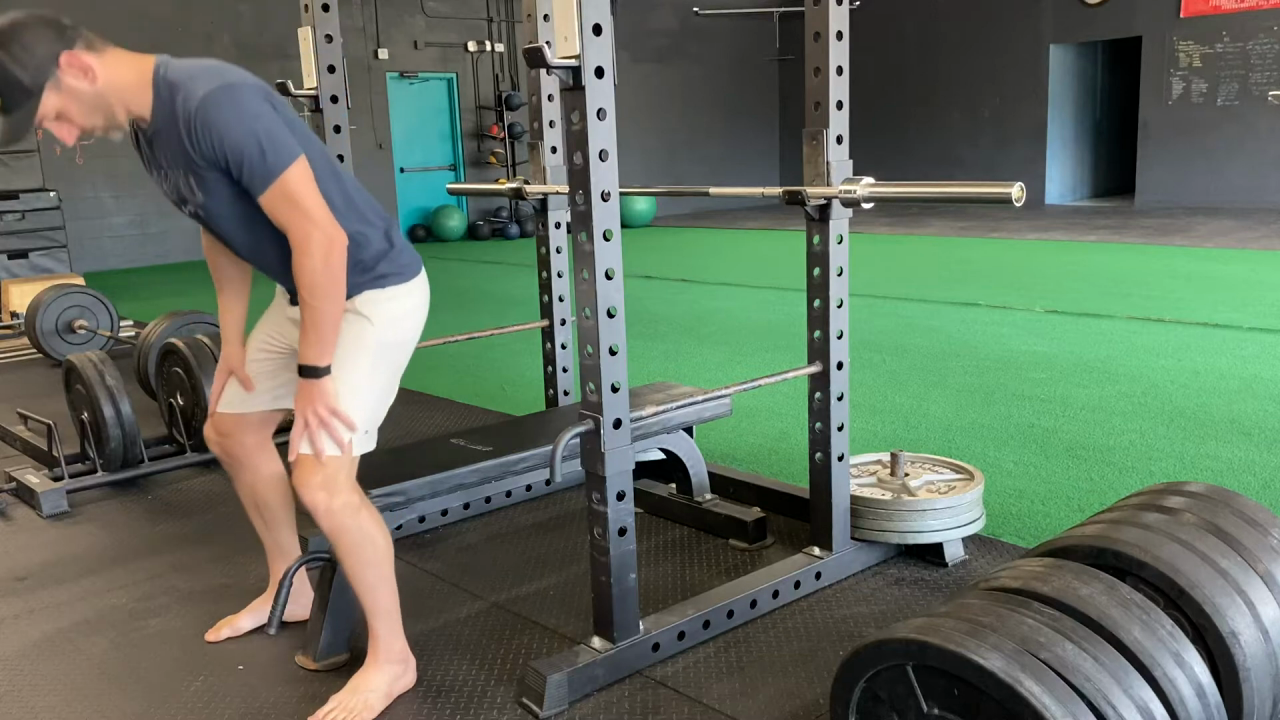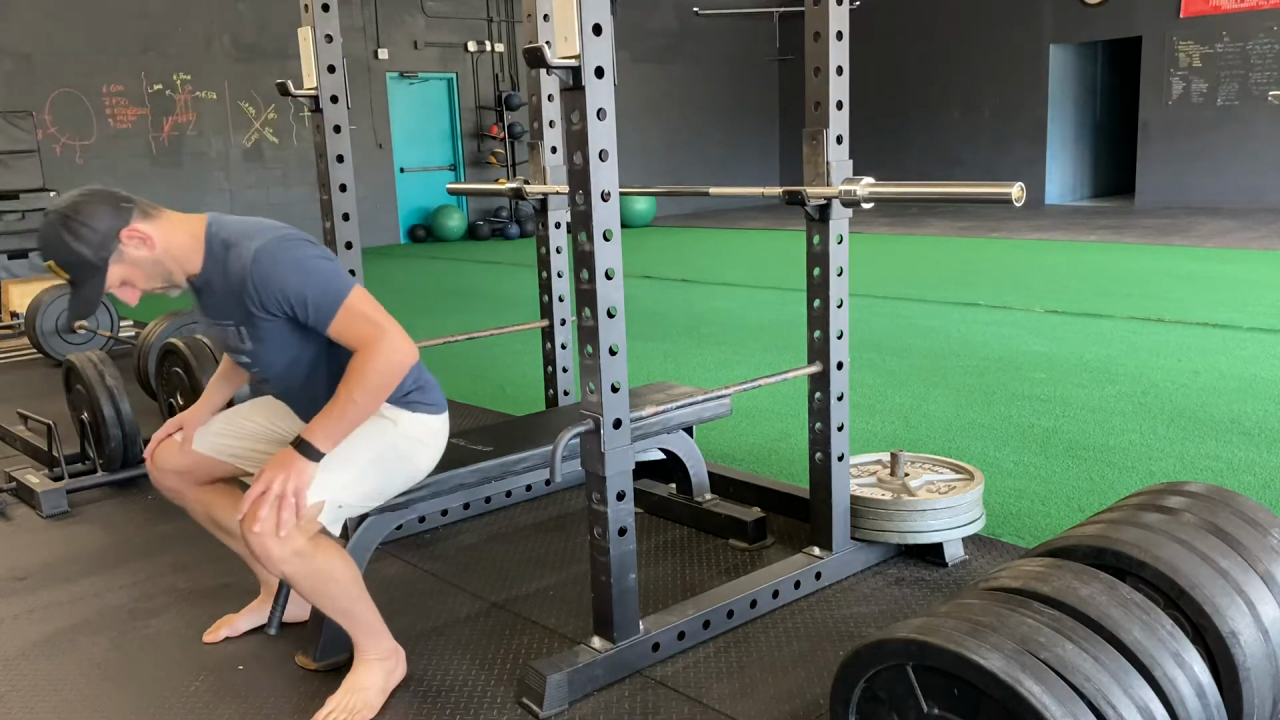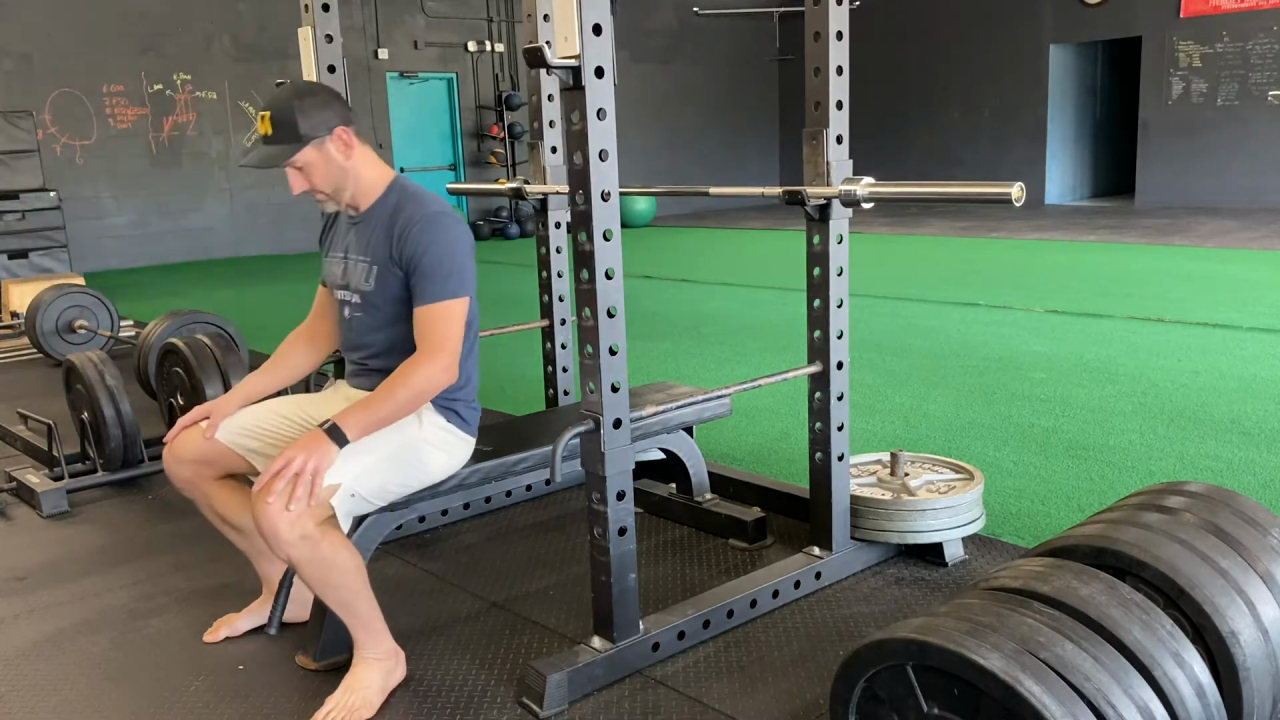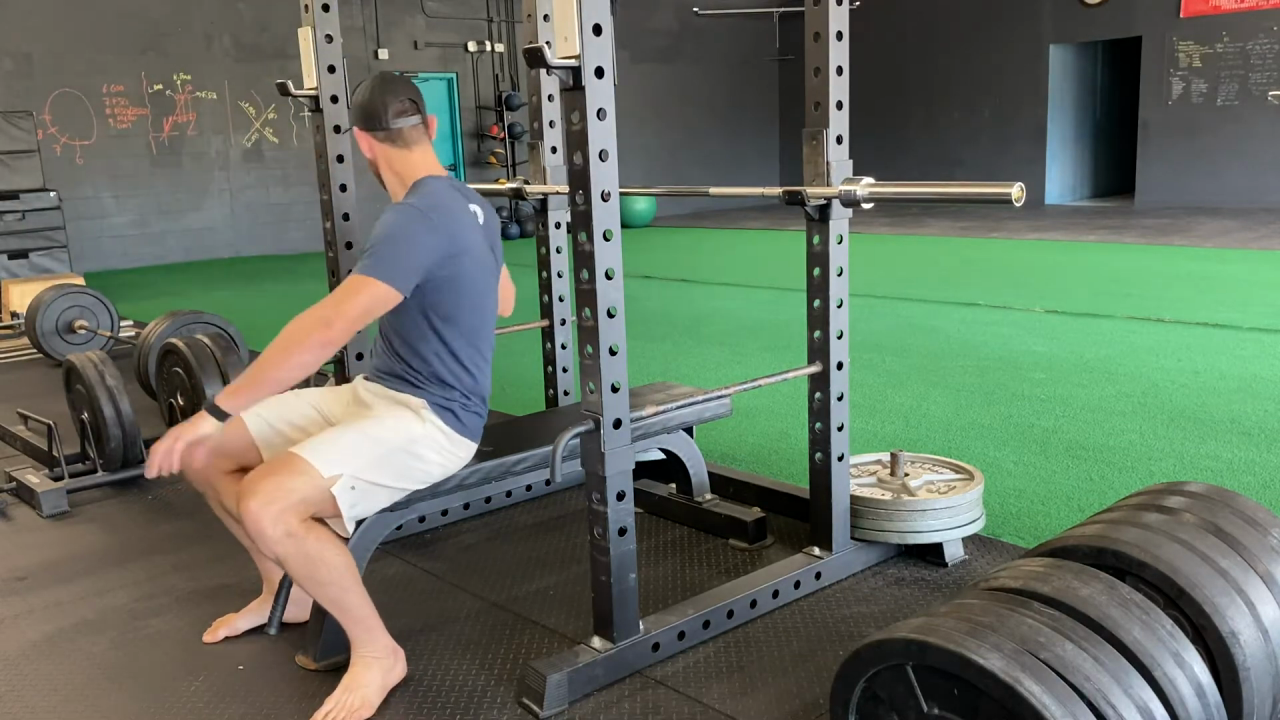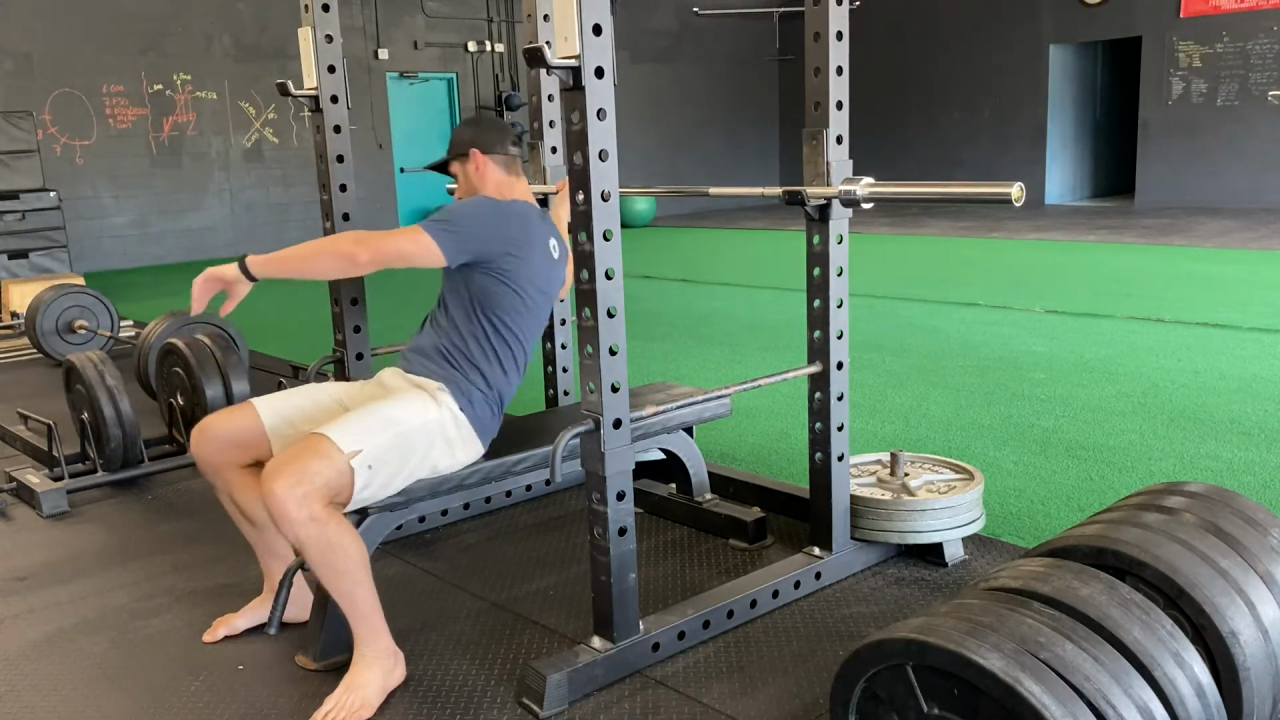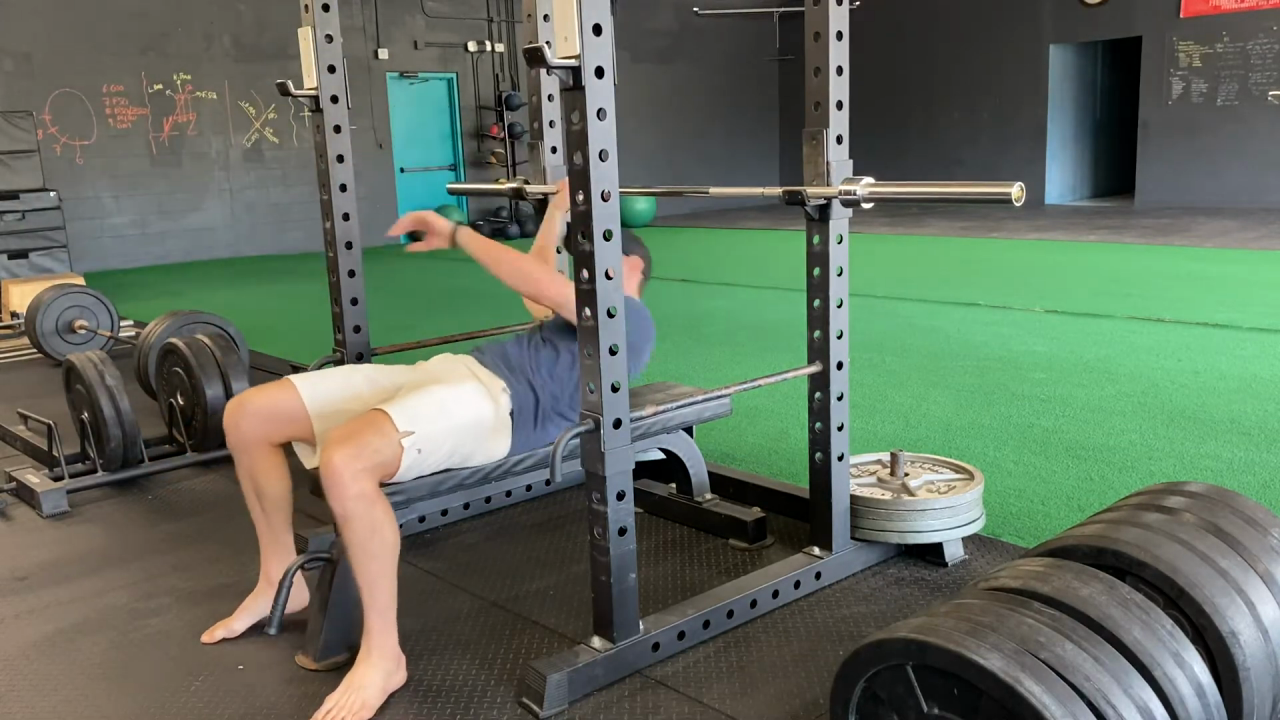
dt=0.7s
person 1, frame 1
left shoulder: (213, 102)
right shoulder: (144, 123)
left elbow: (318, 233)
left wrist: (313, 371)
right wrist: (233, 339)
left hip: (373, 288)
right hip: (304, 291)
left knee: (320, 477)
right knee: (230, 432)
left ankle: (391, 657)
right ankle: (288, 588)
person 1, frame 2
left shoulder: (265, 258)
right shoulder: (197, 261)
left elbow: (391, 349)
left wrist: (305, 452)
right wrist: (203, 409)
left hip: (396, 416)
right hip: (320, 408)
left knee: (266, 524)
right knee: (169, 461)
left ankle: (380, 655)
right ankle: (283, 591)
person 1, frame 3
left shoulder: (429, 225)
right shoulder: (339, 221)
left elbow: (438, 365)
right elbow: (321, 330)
left wrist: (333, 436)
right wrist: (234, 400)
left hip: (428, 418)
right hip: (354, 396)
left knee: (282, 507)
right knee: (186, 455)
left ankle: (379, 653)
right ankle: (284, 588)
person 1, frame 4
left shoulder: (417, 218)
right shoulder: (467, 204)
left elbow: (328, 328)
right elbow: (503, 302)
left wrist: (218, 410)
left hip: (428, 420)
right hip: (376, 394)
left knee: (265, 506)
right knee: (200, 454)
left ankle: (377, 652)
right ankle: (284, 588)
person 1, frame 5
left shoulder: (491, 216)
right shoulder: (545, 237)
left elbow: (366, 252)
right elbow: (560, 286)
left wrist: (248, 267)
right wrist: (563, 210)
left hip: (445, 411)
right hip: (397, 386)
left knee: (288, 488)
right knee: (213, 440)
left ankle: (378, 653)
right ankle: (285, 588)
person 1, frame 6
left shoulder: (634, 327)
left elbow: (550, 291)
right elbow: (535, 284)
left wrist: (457, 234)
right wrist: (559, 212)
left hip: (488, 405)
left knee: (344, 462)
right knee: (247, 415)
left ankle: (383, 655)
right ankle: (278, 579)
